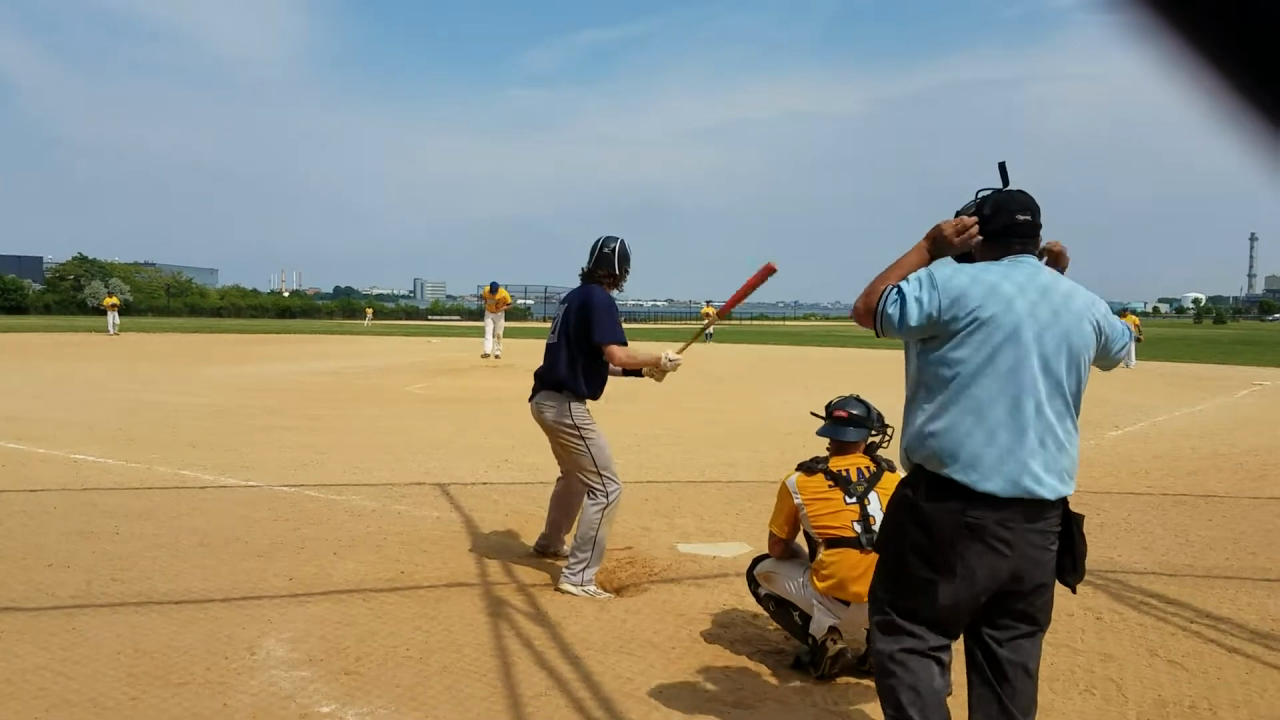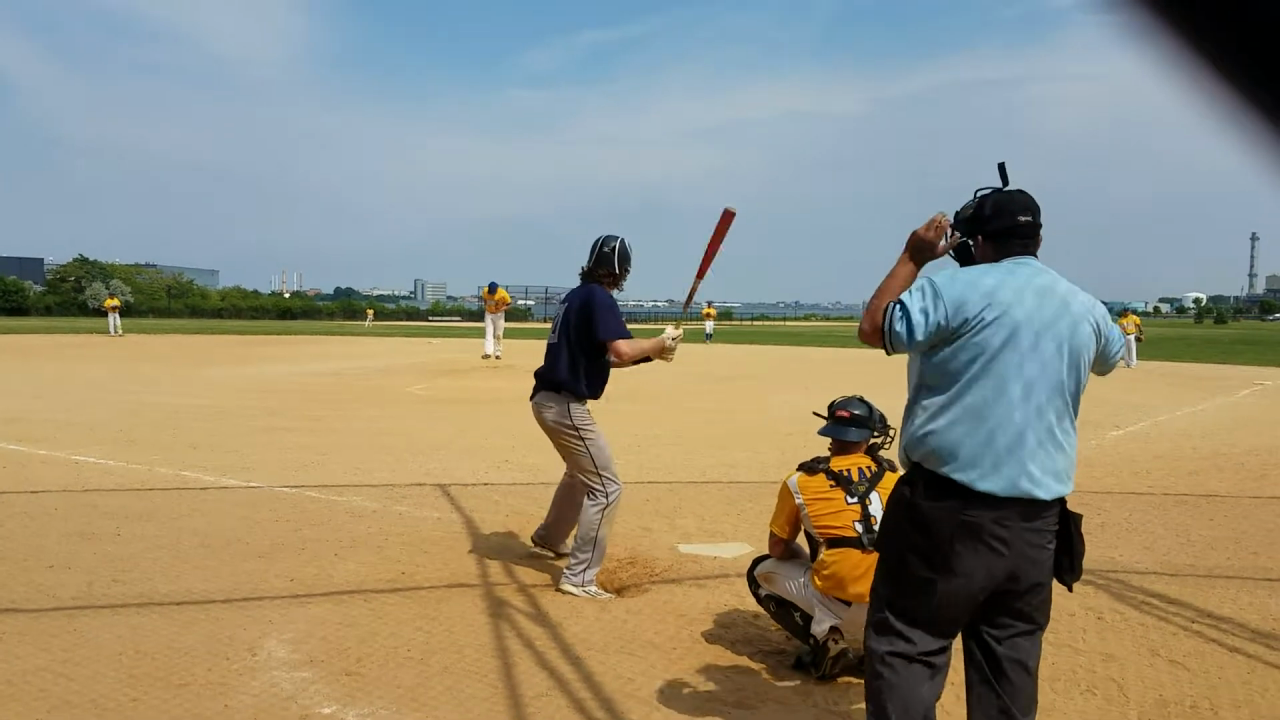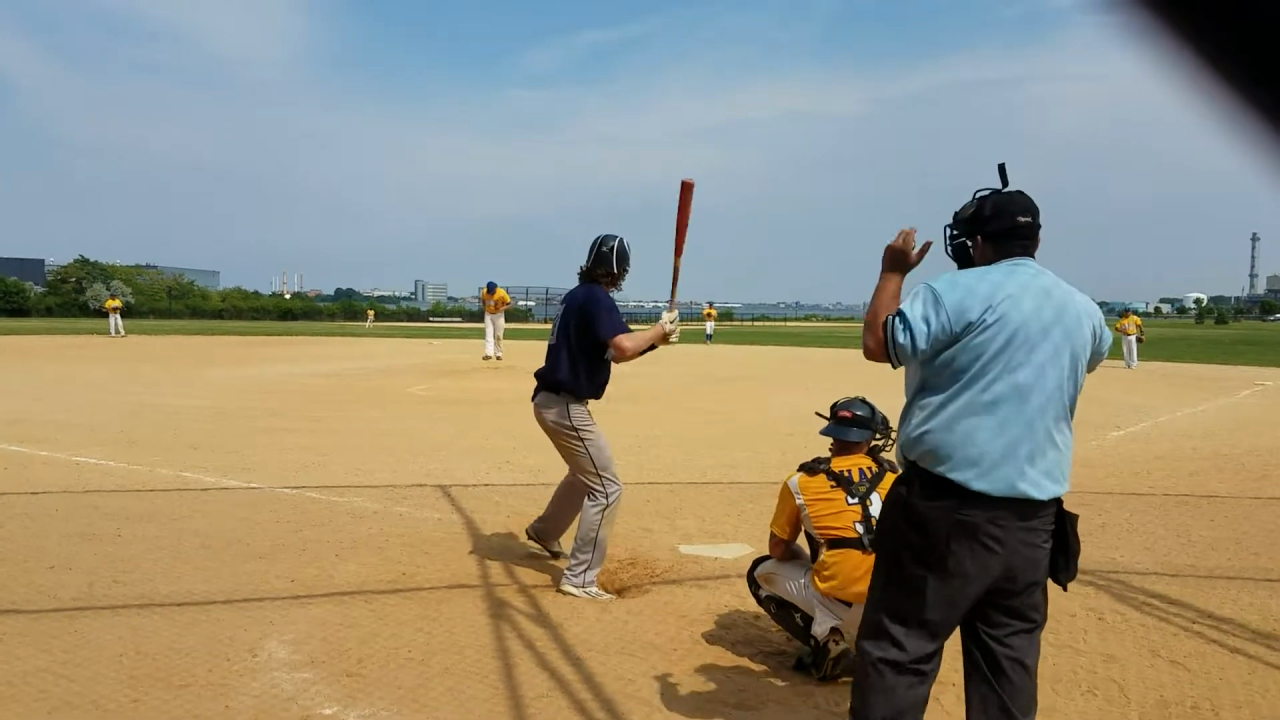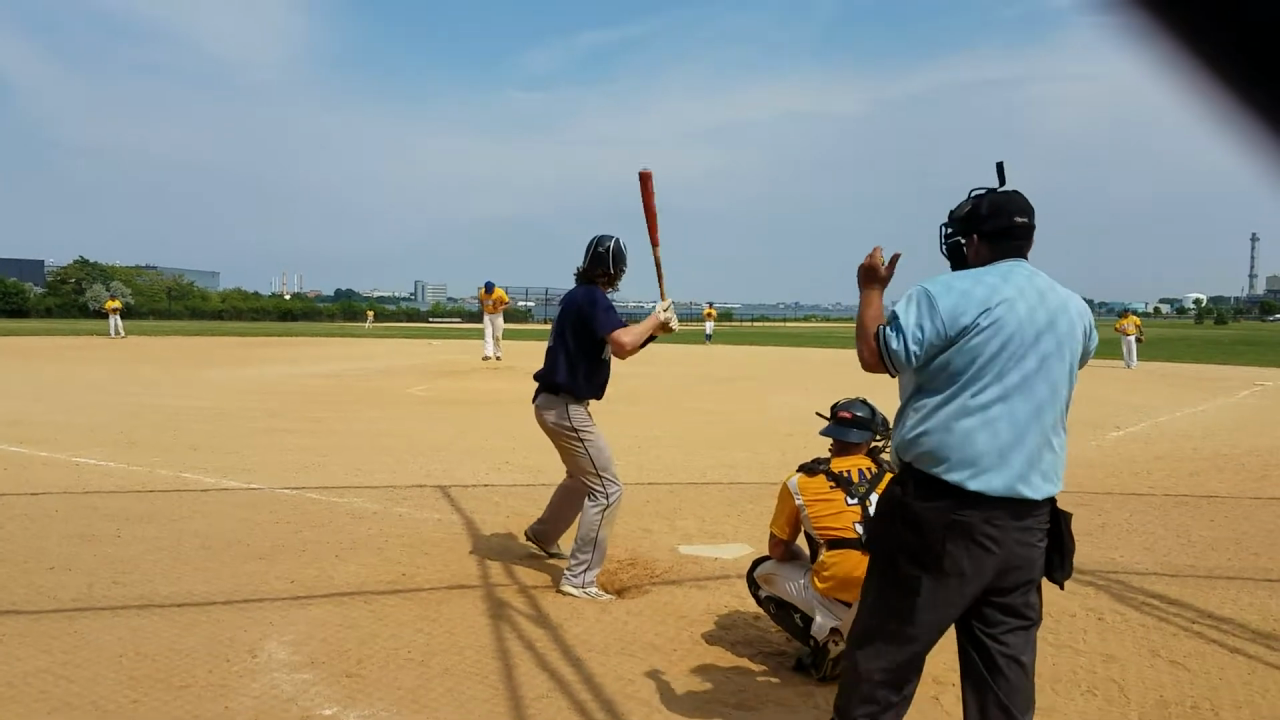
dt=0.1s
person 1, frame 1
left shoulder: (957, 284)
right shoulder: (1085, 305)
left elbow: (869, 313)
right elbow: (1116, 345)
left wrist: (927, 250)
left hip: (950, 507)
right hip: (1038, 515)
left knee: (908, 636)
right knee: (1012, 651)
person 1, frame 2
left shoulder: (958, 288)
right shoulder: (1084, 307)
left elbow: (874, 330)
right elbow: (1110, 355)
left wrist: (912, 257)
left hip: (948, 506)
right hip: (1035, 515)
left knee: (904, 638)
right knee: (1011, 650)
person 1, frame 3
left shoulder: (956, 293)
right shoulder: (1083, 309)
left elbow: (881, 347)
left wrist: (893, 273)
left hip: (945, 507)
right hip: (1031, 516)
left knee: (899, 642)
right knee: (1009, 652)
person 1, frame 4
left shoulder: (948, 295)
right shoulder: (1074, 309)
left elbow: (875, 357)
left wrist: (871, 287)
left hip: (938, 509)
right hip: (1025, 516)
left knee: (889, 643)
right knee: (1004, 652)
person 2, frame 1
left shoulder: (574, 297)
right shoulder: (598, 299)
right elbow: (616, 356)
left wrist: (645, 366)
right wrist: (656, 361)
left hip: (547, 399)
right hip: (566, 405)
left knee: (575, 474)
right knee: (605, 487)
left ankle: (551, 542)
right ankle: (577, 577)
person 2, frame 2
left shoulder: (575, 296)
right shoulder: (599, 299)
left elbow: (600, 357)
right elbow: (622, 351)
left wrist: (652, 351)
right wrist: (661, 342)
left hip: (548, 399)
right hip: (566, 405)
left knee: (580, 473)
right knee: (605, 487)
left ankle: (550, 537)
right ankle: (578, 577)
person 2, frame 3
left shoulder: (579, 296)
right shoulder: (596, 298)
left elbow: (615, 351)
right elbow: (623, 347)
left wrist: (655, 338)
right wrist: (660, 325)
left hip: (551, 400)
right hip: (566, 406)
left knee: (584, 474)
right knee: (606, 488)
left ankle: (544, 531)
right ankle: (579, 579)
person 2, frame 4
left shoulder: (577, 297)
right shoulder: (592, 299)
left elbow: (616, 348)
right elbow: (623, 343)
left wrist: (655, 329)
right wrist: (655, 316)
left hip: (552, 402)
right hip: (566, 407)
left knee: (582, 476)
right knee: (606, 489)
left ankle: (543, 533)
right ankle: (578, 579)
person 3, frame 1
left shoulder: (799, 481)
right shoulder: (894, 477)
left elbow: (777, 548)
left hip: (834, 605)
left knee: (761, 570)
left ankle: (824, 641)
person 3, frame 2
left shoulder: (800, 481)
right shoulder: (895, 477)
left elbow: (778, 549)
left hip: (835, 606)
left knee: (761, 571)
left ankle: (826, 641)
person 3, frame 3
left shoulder: (801, 482)
right shoulder: (895, 477)
left elbow: (778, 550)
left hip: (835, 605)
left knee: (761, 572)
left ankle: (826, 643)
person 3, frame 4
left shoulder: (800, 483)
right shoulder: (894, 478)
left elbow: (778, 550)
left hip: (835, 605)
left knee: (761, 573)
left ankle: (825, 643)
